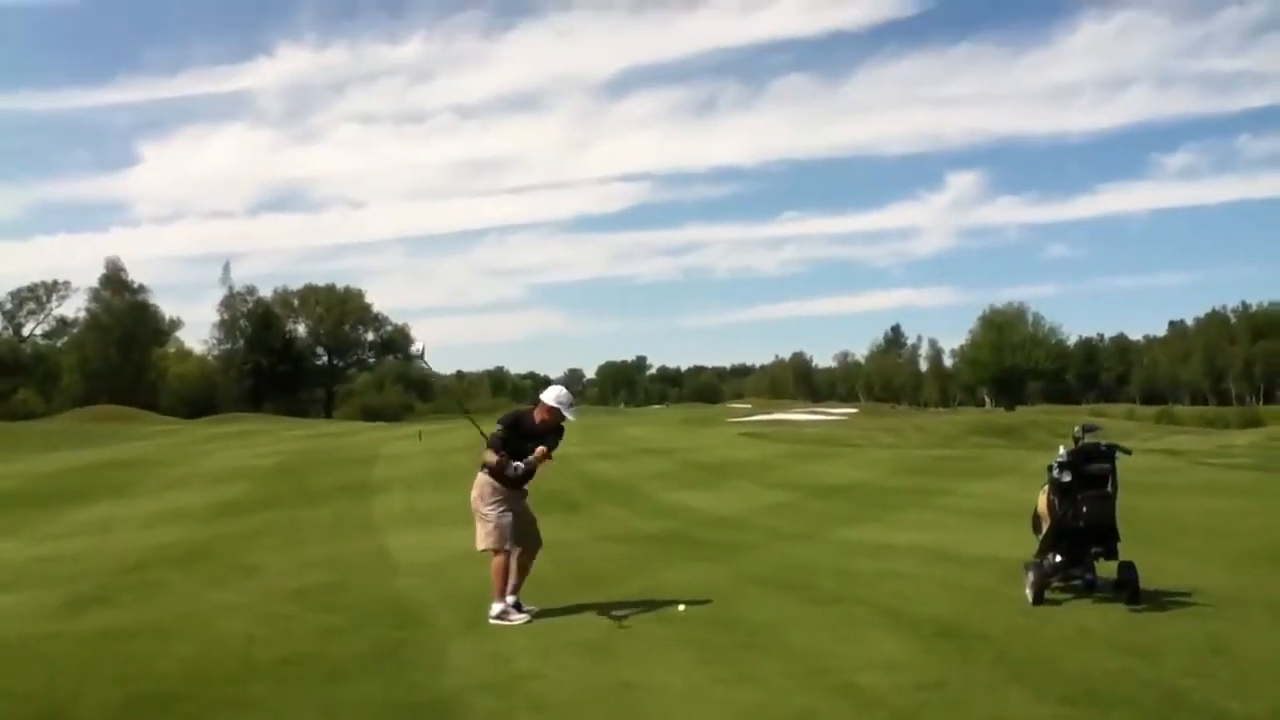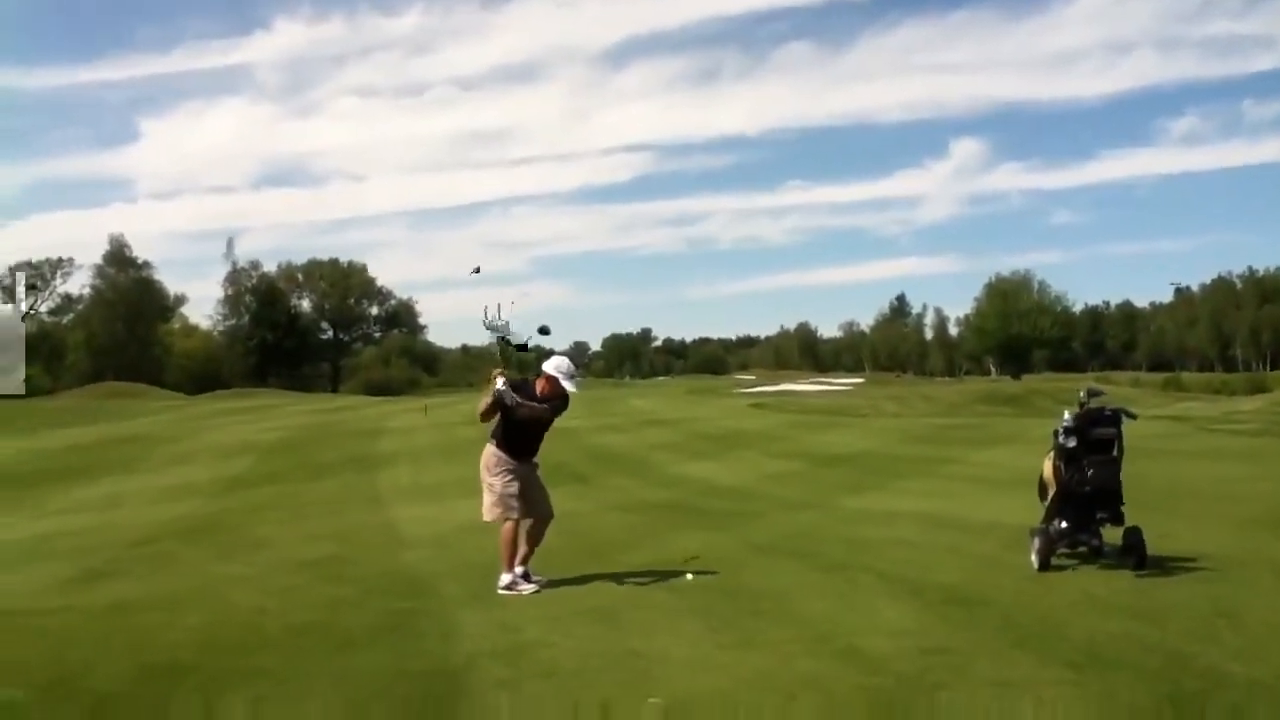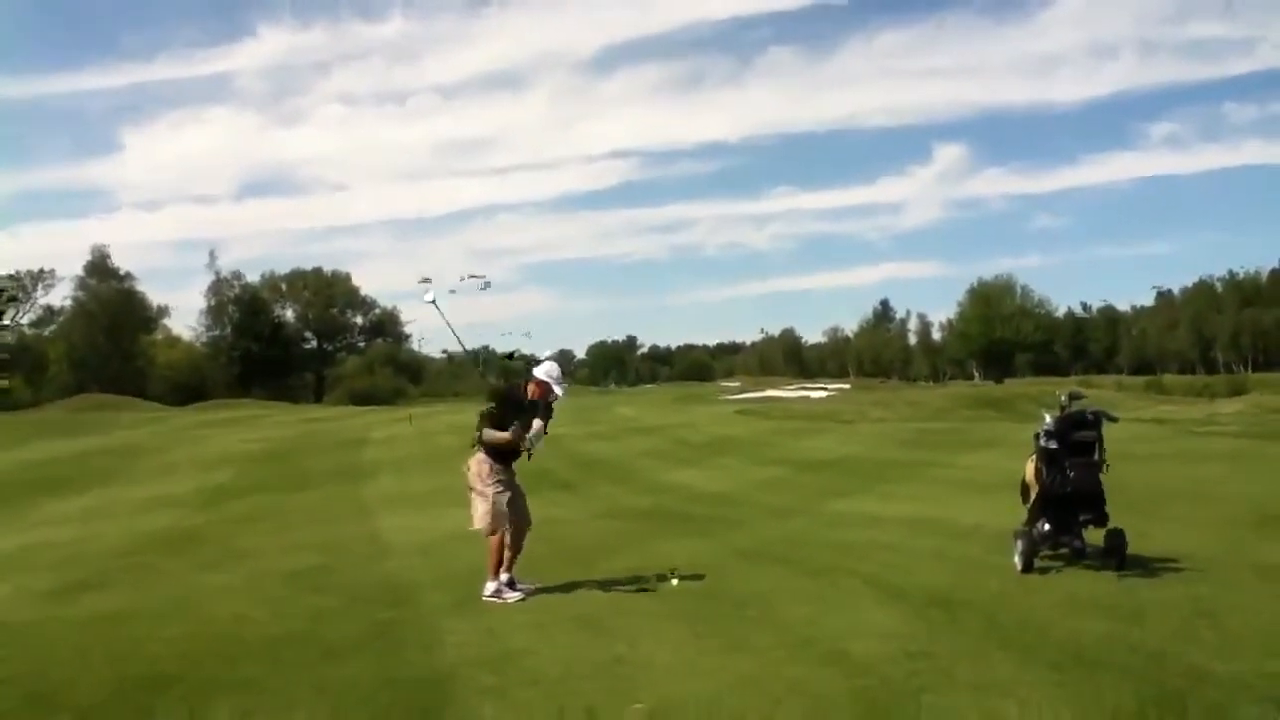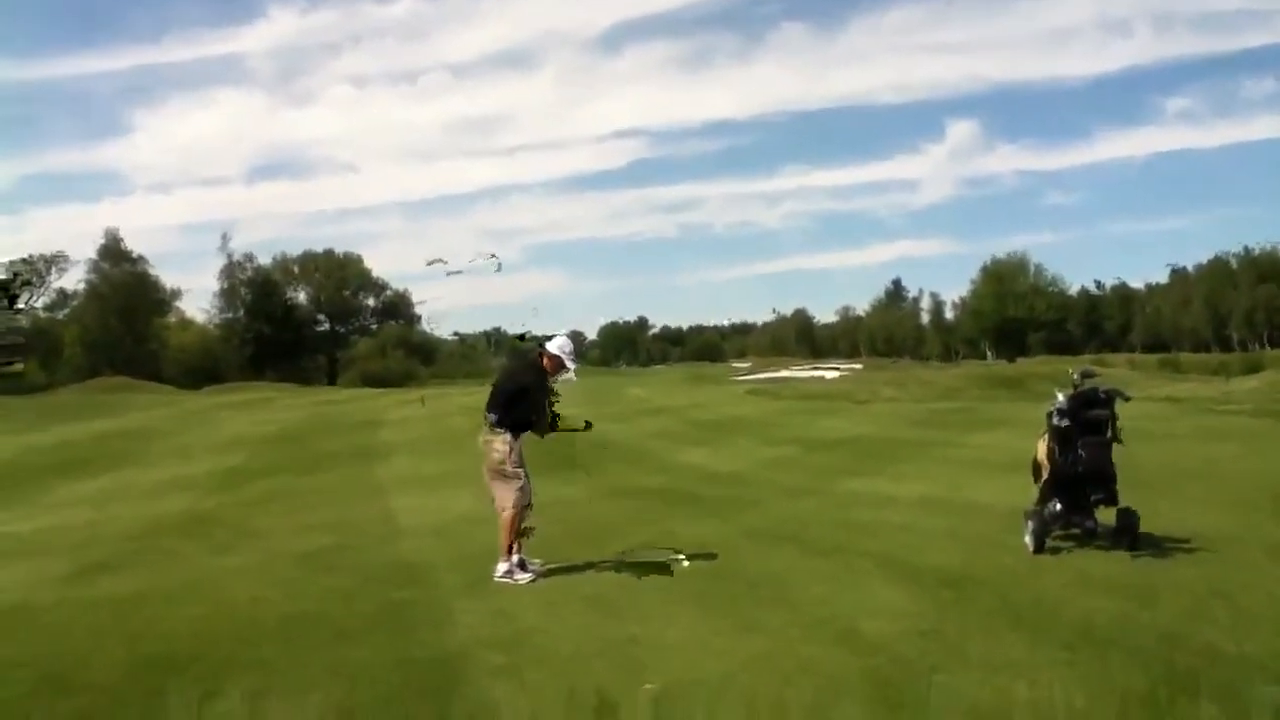
dt=0.4s
person 1, frame 1
left shoulder: (555, 431)
right shoulder: (512, 420)
left elbow: (542, 453)
right elbow: (488, 455)
left wrist: (523, 465)
right wrist: (501, 462)
left hip: (514, 489)
right hip: (492, 486)
left knee: (531, 544)
right knee: (502, 546)
left ankle: (511, 598)
right ankle: (498, 607)
person 1, frame 2
left shoulder: (560, 399)
right shoulder: (515, 385)
left elbow: (540, 412)
right elbow: (483, 416)
left wrist: (514, 401)
right wrist: (494, 391)
left hip: (526, 461)
right hip: (499, 457)
left knee: (543, 515)
right knee: (511, 516)
left ankle: (521, 568)
right ankle: (507, 578)
person 1, frame 3
left shoulder: (542, 404)
right shoulder: (503, 395)
left elbow: (539, 428)
right elbow: (484, 433)
left wrist: (530, 438)
right wrist: (508, 436)
left hip: (504, 465)
right hip: (486, 463)
left knee: (521, 523)
right knee: (498, 524)
left ankle: (506, 576)
right ankle: (492, 585)
person 1, frame 4
left shoulder: (527, 366)
right shoulder: (532, 376)
right elbow: (539, 422)
right wrist: (550, 427)
left hip: (502, 436)
right hip: (502, 439)
left knee: (519, 500)
right knee: (514, 502)
left ankle: (516, 557)
right ankle: (504, 566)
